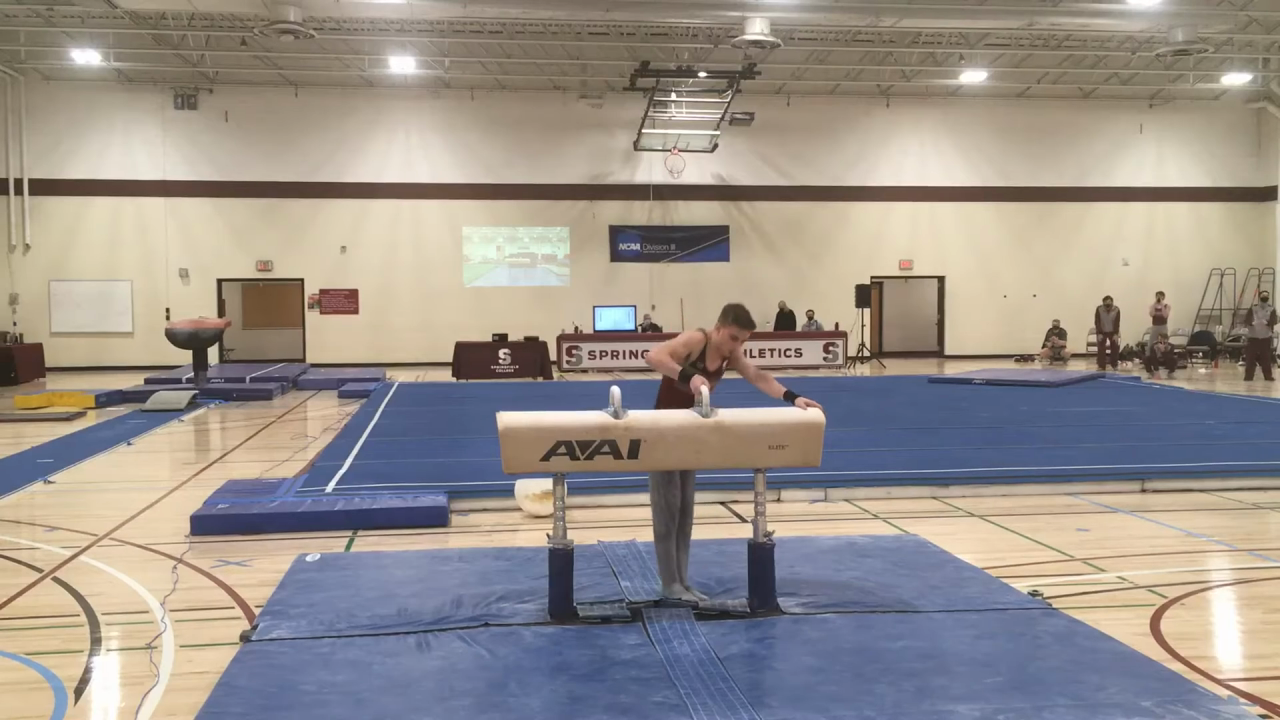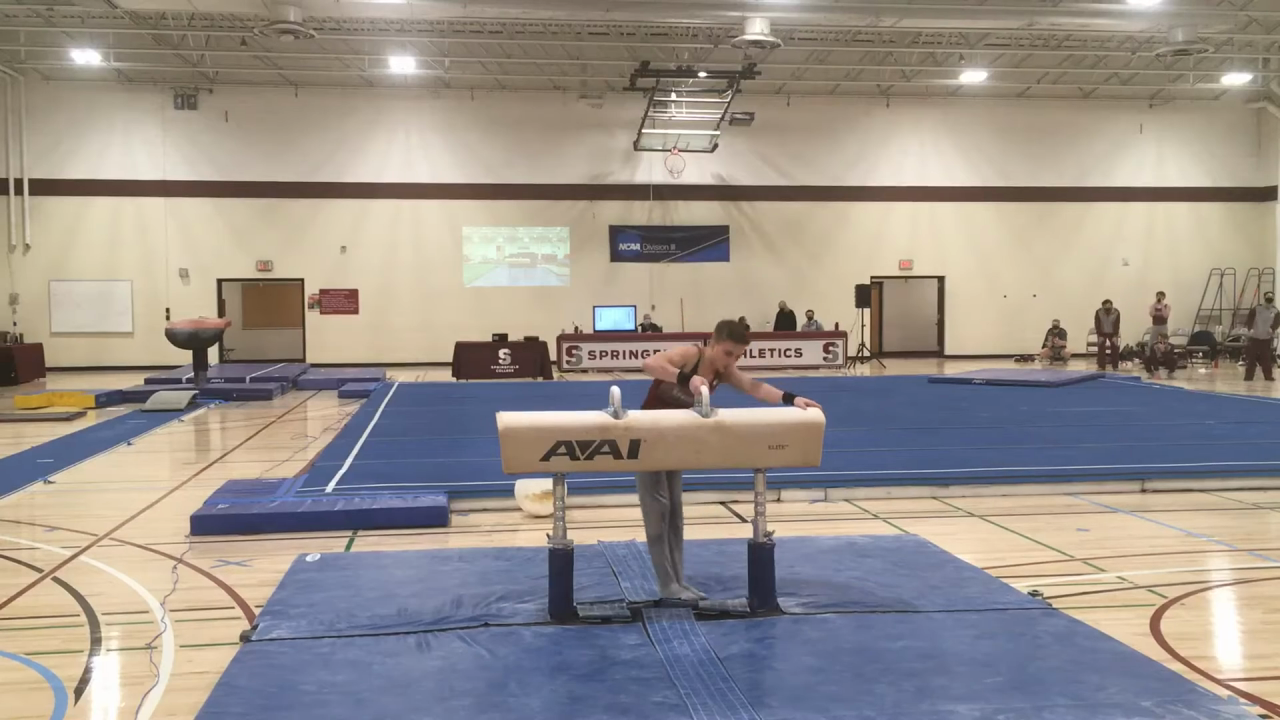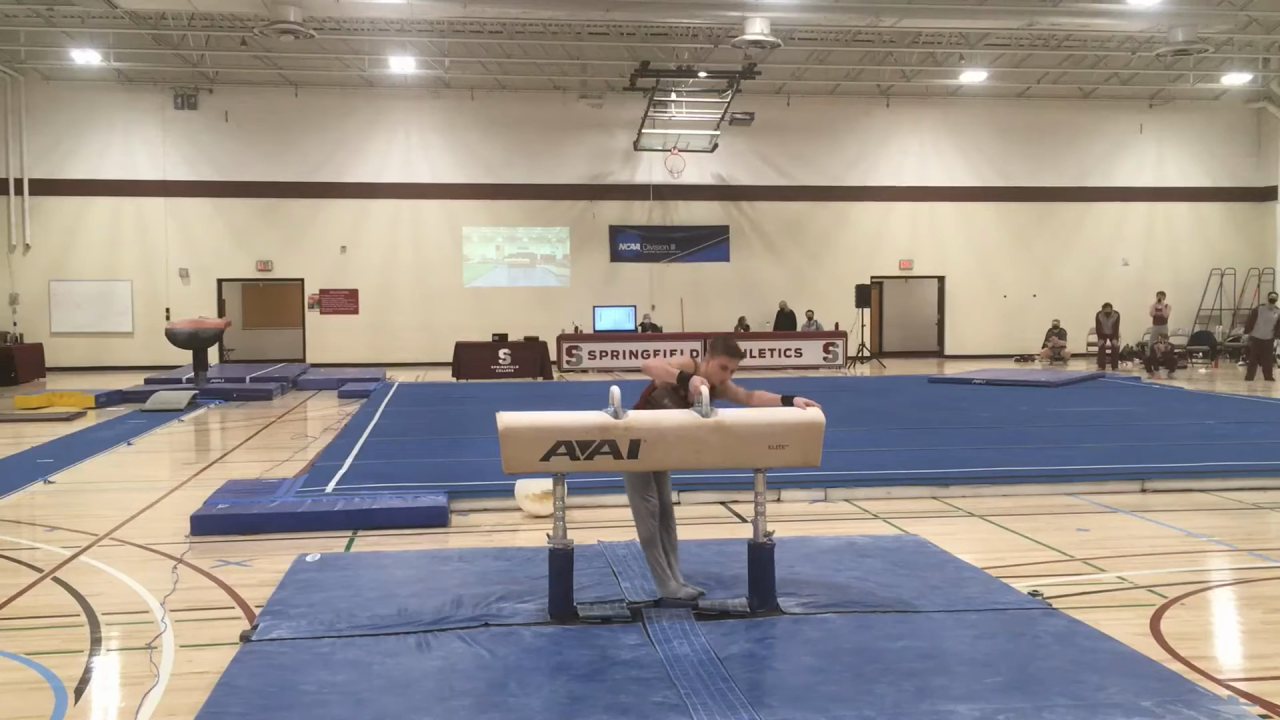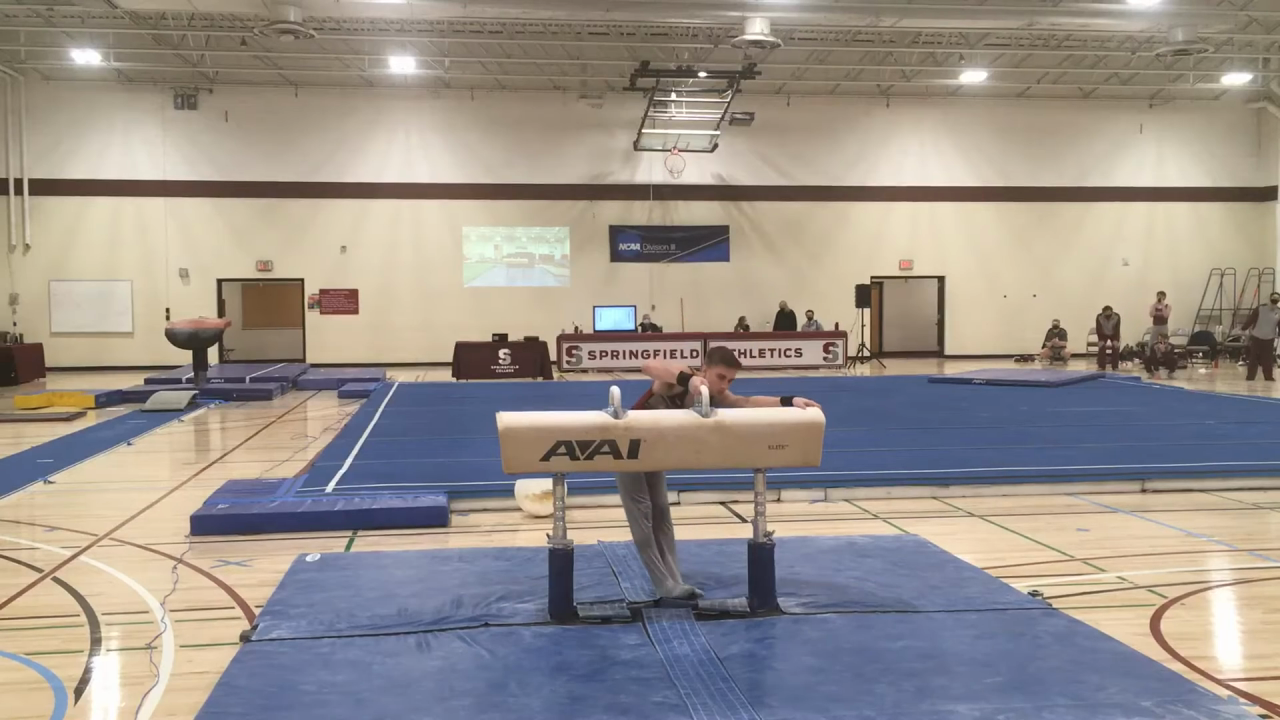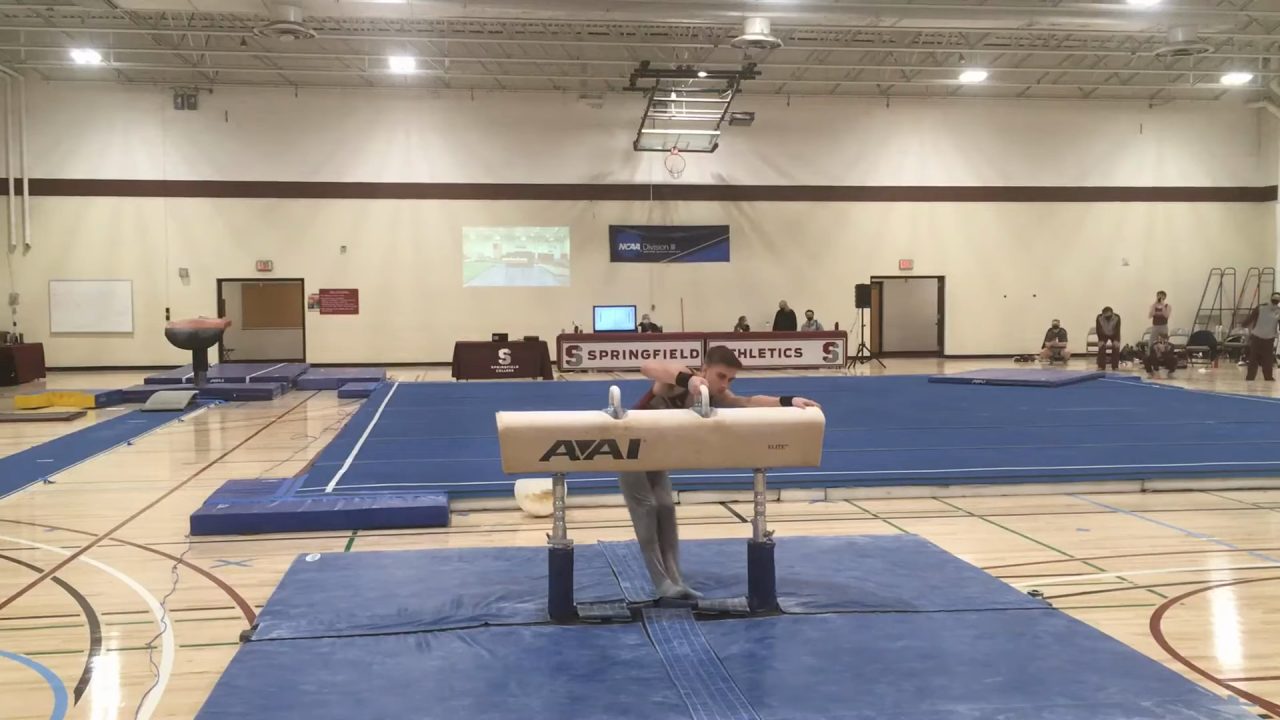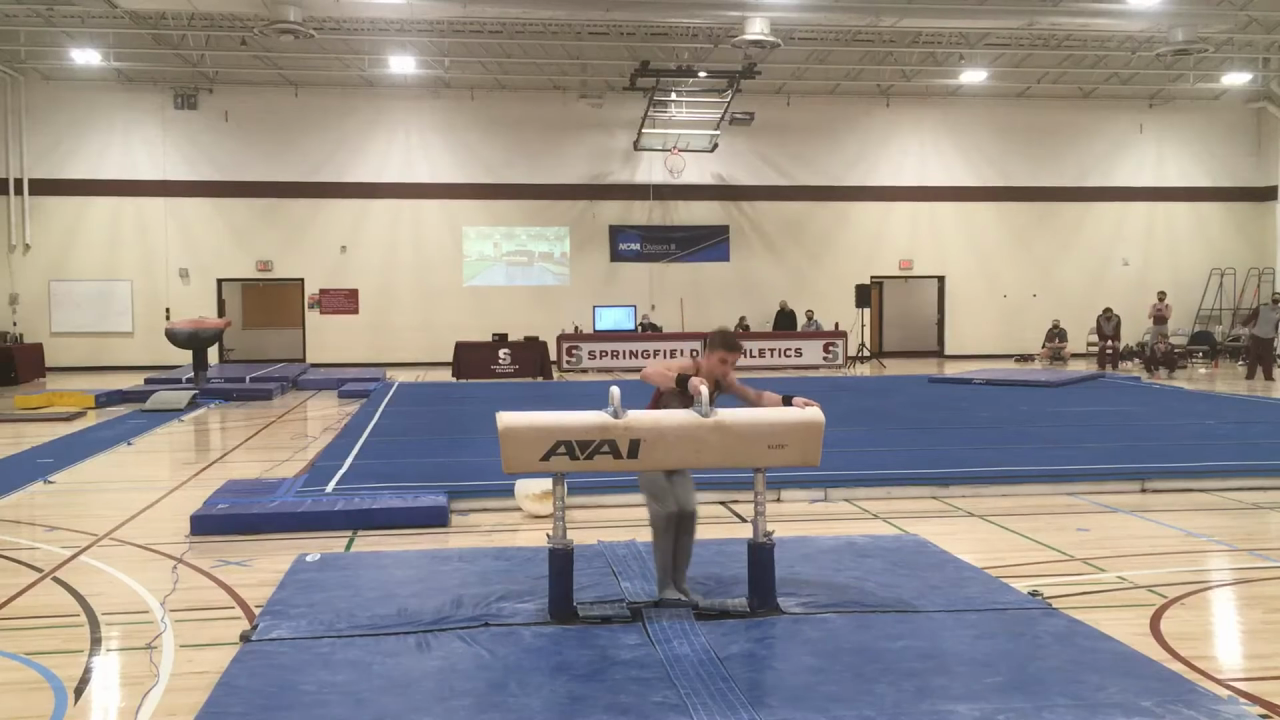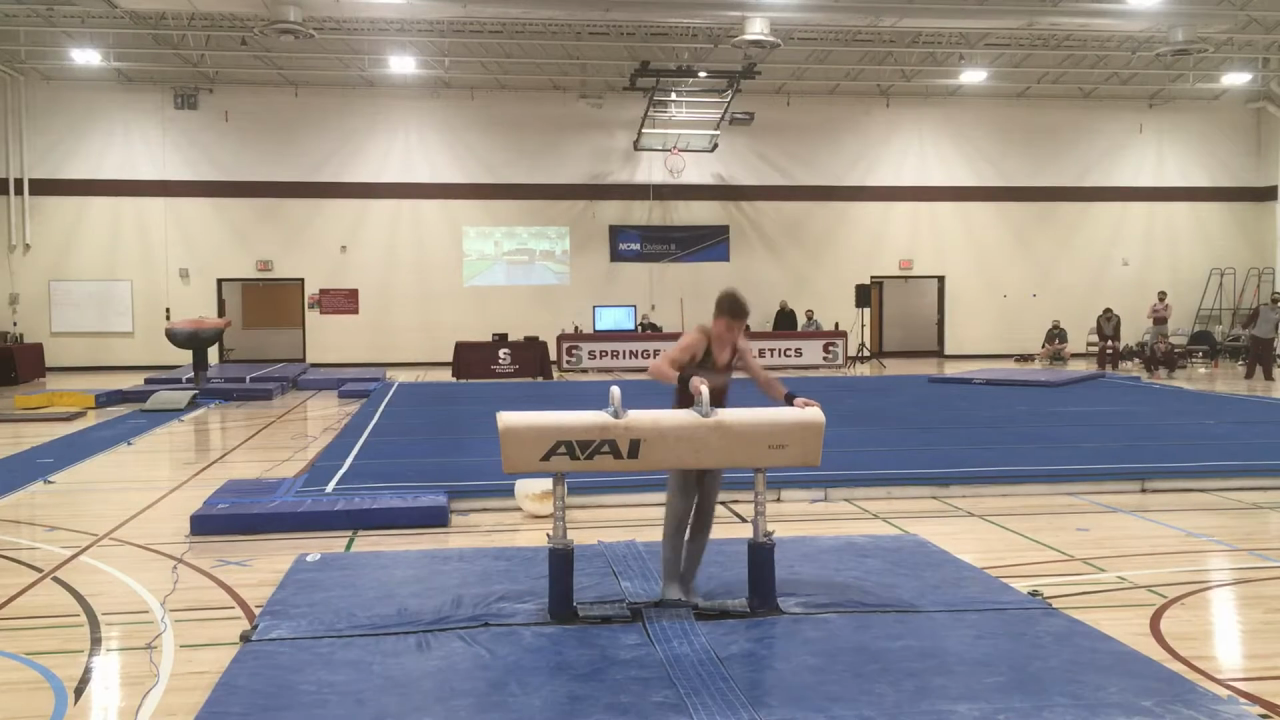
dt=0.1s
person 1, frame 1
left shoulder: (731, 355)
right shoulder: (696, 341)
left elbow: (758, 376)
right elbow: (653, 357)
left wrist: (792, 397)
right wrist: (687, 376)
left knee: (684, 504)
right knee: (667, 503)
left ankle: (681, 580)
right ankle: (671, 584)
person 1, frame 2
left shoulder: (723, 370)
right shoulder: (689, 354)
left elbow: (753, 386)
right elbow: (650, 364)
left wrist: (790, 399)
right wrist: (687, 379)
left knee: (674, 505)
right knee: (657, 503)
left ankle: (677, 579)
right ankle: (668, 584)
person 1, frame 3
left shoulder: (718, 387)
right shoulder: (686, 367)
left elbow: (750, 396)
right elbow: (648, 366)
left wrist: (789, 400)
right wrist: (686, 379)
left knee: (665, 507)
right knee: (647, 506)
left ankle: (674, 579)
right ankle: (668, 583)
person 1, frame 4
left shoulder: (715, 395)
right shoulder: (683, 373)
left elbow: (747, 402)
right elbow: (648, 366)
left wrist: (788, 401)
right wrist: (687, 380)
left knee: (660, 509)
right knee: (641, 508)
left ankle: (673, 579)
right ankle: (665, 583)
person 1, frame 5
left shoulder: (715, 394)
right shoulder: (682, 375)
left elbow: (749, 401)
right elbow: (648, 367)
left wrist: (788, 401)
right wrist: (687, 380)
left knee: (665, 507)
right knee: (645, 507)
left ankle: (673, 581)
right ankle: (663, 583)
person 1, frame 6
left shoulder: (722, 381)
right shoulder: (687, 368)
left elbow: (755, 396)
right elbow: (648, 373)
left wrist: (790, 401)
right wrist: (686, 381)
left knee: (686, 511)
right knee: (666, 511)
left ankle: (679, 582)
right ankle: (666, 586)
person 1, frame 7
left shoulder: (738, 347)
right shoulder: (696, 341)
left elbow: (763, 378)
right elbow: (656, 368)
left wrist: (791, 399)
right wrist: (687, 380)
left knee: (706, 505)
right knee: (680, 506)
left ankle: (688, 578)
right ankle: (671, 581)
